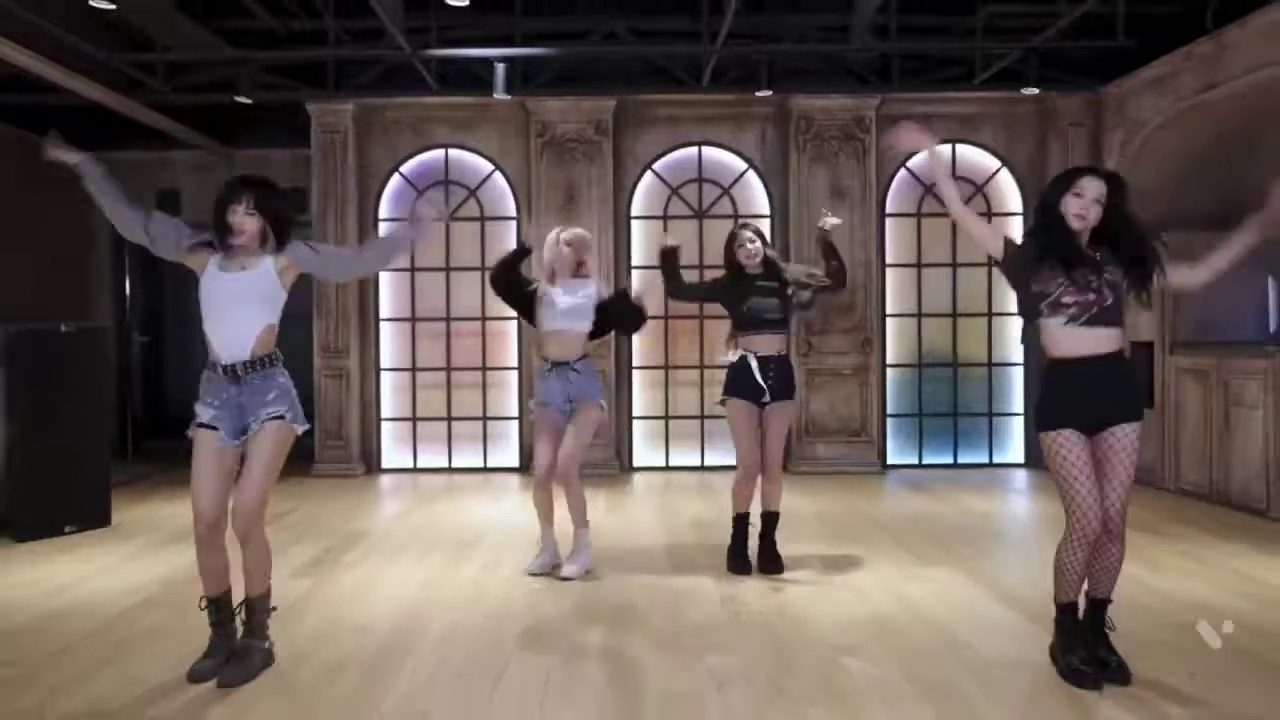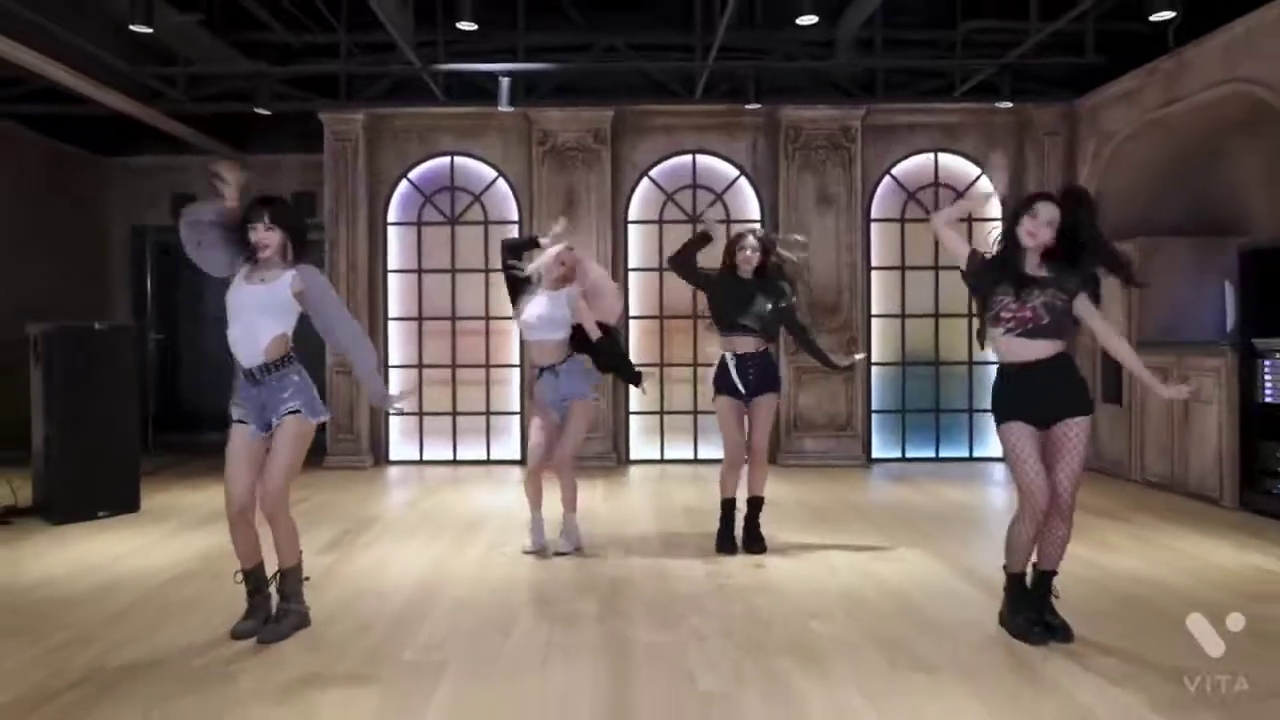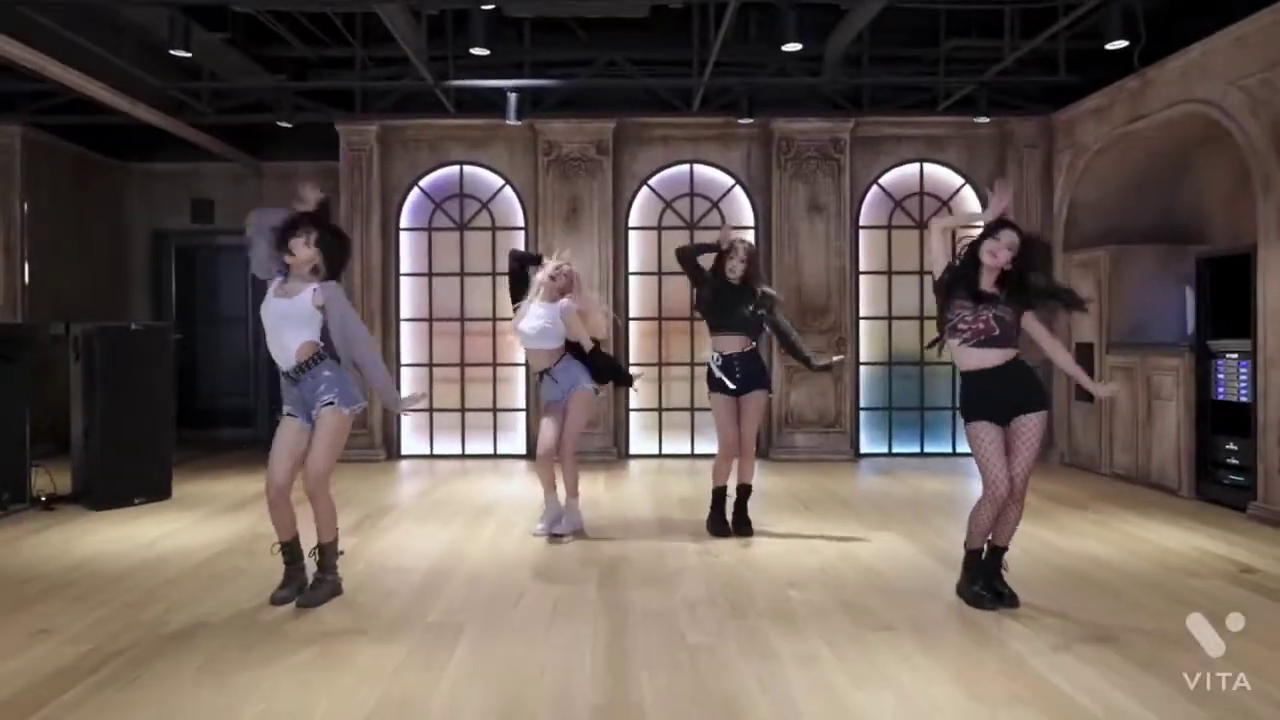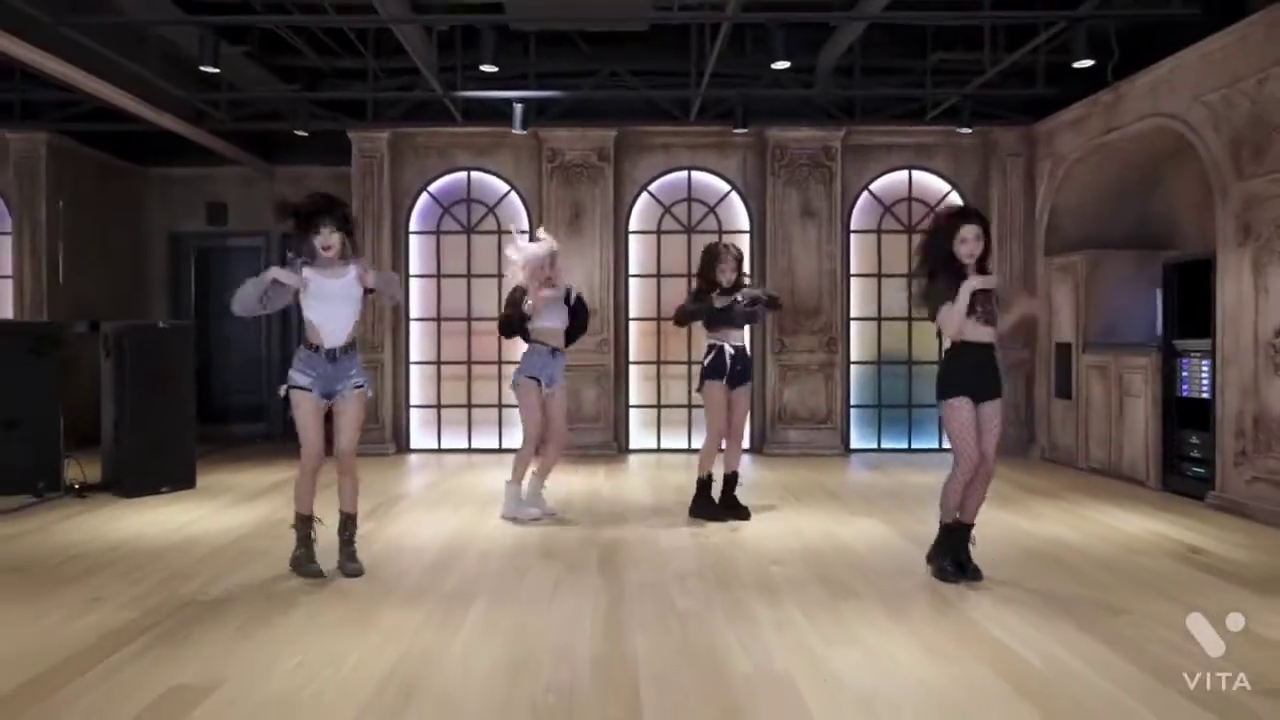
dt=0.5s
person 1, frame 1
left shoulder: (1118, 260)
right shoulder: (1027, 258)
left elbow: (1197, 275)
right elbow: (963, 215)
left hip: (1116, 392)
right hip: (1061, 397)
left knee: (1113, 521)
right knee: (1085, 522)
left ankle: (1094, 631)
right ankle: (1067, 635)
person 1, frame 2
left shoulder: (1067, 278)
right shoulder: (989, 269)
left elbow: (1106, 333)
right elbow: (941, 224)
left wrist: (1154, 384)
right wrist: (989, 192)
left hip: (1066, 388)
right hip: (1015, 391)
left knee: (1063, 502)
right knee: (1036, 500)
left ankle: (1042, 596)
right ankle: (1014, 599)
person 1, frame 3
left shoulder: (1013, 297)
right shoulder: (953, 282)
left elbow: (1047, 341)
right elbow: (938, 226)
left wrist: (1090, 383)
right wrist: (987, 216)
left hip: (1023, 391)
right hip: (980, 396)
left knee: (1017, 487)
right knee: (997, 488)
left ankle: (992, 570)
right ankle: (971, 573)
person 1, frame 4
left shoulder: (984, 282)
right shoulder: (946, 281)
right elbow: (950, 330)
left wrist: (1016, 311)
right wrist: (967, 289)
left hip: (987, 374)
right hip: (958, 375)
left knee: (986, 464)
right knee: (967, 462)
left ankle: (958, 545)
right ankle: (943, 545)
person 2, frame 1
left shoulder: (287, 260)
right shoulder: (205, 255)
left elbow: (363, 260)
right elbow: (136, 222)
left wrist: (410, 235)
left hip: (267, 391)
right hip: (217, 397)
left knee: (247, 516)
right knee: (206, 521)
left ankle: (257, 639)
right ankle: (222, 635)
person 2, frame 2
left shoulder: (303, 277)
right shoulder: (240, 269)
left elbow: (343, 330)
right elbow: (193, 229)
left wrist: (378, 391)
right wrist: (228, 203)
left hip: (288, 391)
right hip: (248, 395)
left knee: (272, 499)
right knee: (237, 506)
left ankle: (293, 604)
right ankle: (257, 602)
person 2, frame 3
left shoulder: (327, 291)
right shoulder: (276, 277)
left elbow: (359, 344)
right elbow: (257, 224)
left wrist: (392, 398)
right wrist: (299, 213)
left hip: (328, 388)
right hip: (295, 395)
left knee: (315, 479)
right knee: (276, 485)
left ankle: (328, 574)
right ankle: (294, 572)
person 2, frame 4
left shoulder: (357, 269)
right shoulder: (298, 272)
left elbow: (395, 292)
right elbow: (241, 305)
left wrist: (379, 282)
right wrist: (270, 276)
left hip: (348, 367)
right hip: (309, 367)
left knee: (346, 456)
right knee: (312, 456)
left ankle: (347, 545)
right ankle: (303, 546)
person 3, frame 1
left shoulder: (784, 281)
right shoulder: (727, 285)
left elbow: (836, 281)
right elbow: (677, 292)
left wrist: (826, 240)
right wrist: (670, 256)
left hip: (779, 375)
right hip: (743, 376)
left knee: (773, 464)
right knee: (748, 465)
left ankle: (768, 543)
right ankle: (739, 544)
person 3, frame 2
left shoulder: (775, 289)
right shoulder: (721, 284)
left elbow: (800, 333)
right elbow: (679, 264)
left wrist: (834, 363)
right wrist: (703, 236)
left hip: (764, 371)
right hip: (730, 372)
left knee: (759, 452)
right knee: (735, 455)
left ankle: (753, 525)
right ankle: (726, 526)
person 3, frame 3
left shoulder: (759, 294)
right shoulder: (710, 284)
left elbow: (783, 332)
right elbow: (684, 254)
left wrist: (811, 362)
right wrist: (718, 245)
left hip: (751, 370)
right hip: (720, 371)
left knee: (747, 444)
right knee: (728, 445)
left ankle: (741, 511)
right ankle: (717, 511)
person 3, frame 4
left shoulder: (744, 292)
right shoulder: (704, 292)
left elbow: (774, 302)
right elbow: (680, 318)
left wrist: (753, 294)
right wrist: (712, 303)
left hip: (741, 362)
right hip: (716, 361)
left knee: (736, 435)
right knee: (716, 433)
left ankle: (728, 496)
right ankle: (702, 498)
person 4, frame 1
left shoulder: (591, 291)
right shoulder: (539, 291)
left elbow: (629, 321)
right elbow: (500, 278)
left wrist: (625, 300)
right wrist: (525, 250)
left hip: (583, 384)
right hip: (549, 384)
left knee: (566, 469)
right knee: (541, 473)
left ankle: (582, 549)
right ankle: (548, 546)
person 4, frame 2
left shoulder: (571, 296)
right shoulder: (528, 291)
left elbow: (599, 337)
right elbow: (507, 249)
left wrist: (632, 374)
right wrist: (540, 242)
left hip: (574, 381)
right hip: (544, 383)
left knee: (563, 459)
right knee: (535, 463)
left ankle: (570, 529)
right ankle: (536, 528)
person 4, frame 3
left shoulder: (564, 307)
right shoulder: (527, 301)
left elbow: (587, 344)
right elbow: (516, 260)
left wrist: (621, 376)
right wrist: (542, 262)
left hip: (575, 380)
right hip: (549, 388)
left knee: (566, 449)
right knee: (544, 452)
left ankle: (572, 514)
right ankle: (553, 506)
person 4, frame 4
left shoulder: (563, 293)
right shoulder: (521, 293)
left elbow: (577, 324)
right elbow: (507, 328)
left wrist: (572, 296)
right wrist: (526, 309)
left hip: (555, 367)
right hip: (533, 365)
left knee: (558, 438)
right knee: (533, 437)
left ankle: (533, 494)
right ankle: (512, 501)
